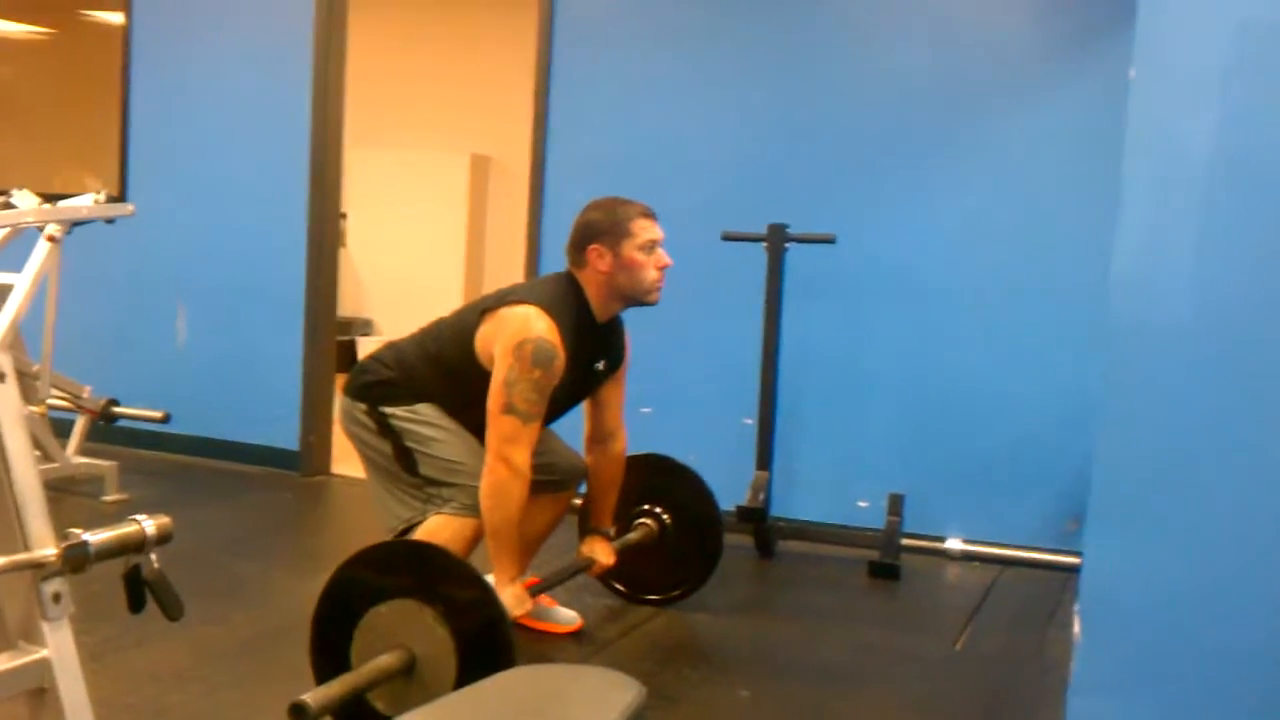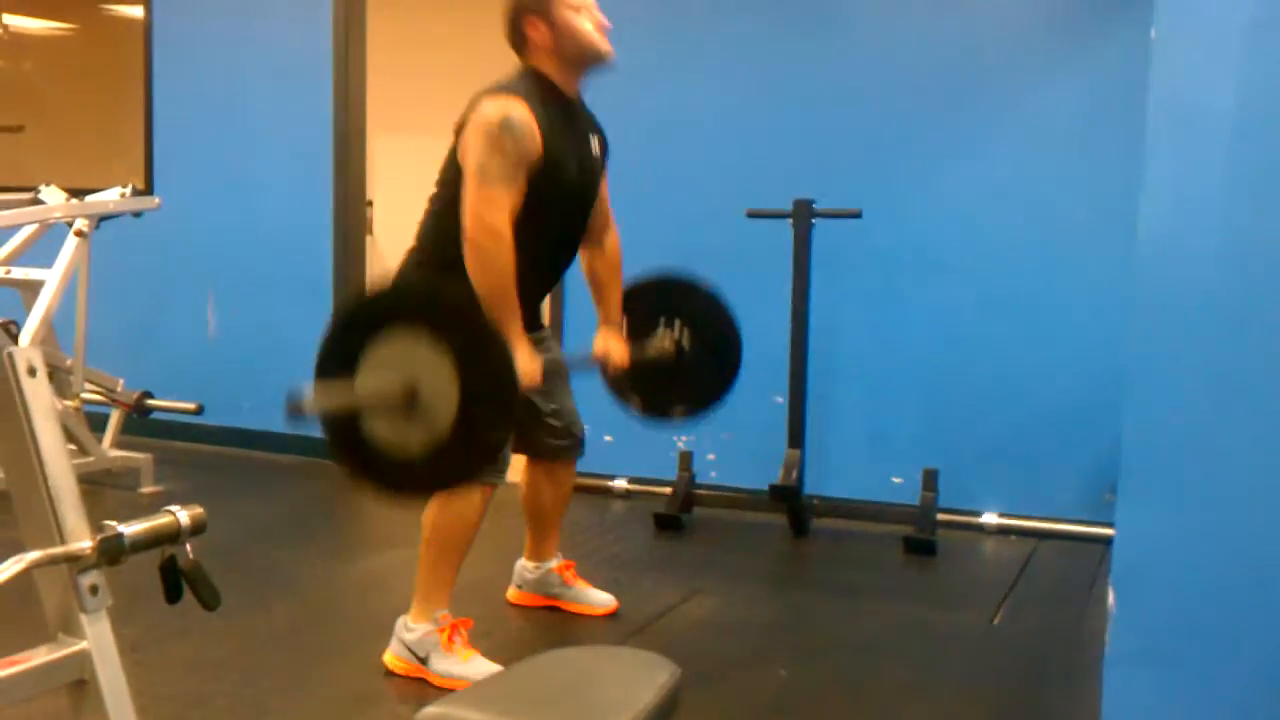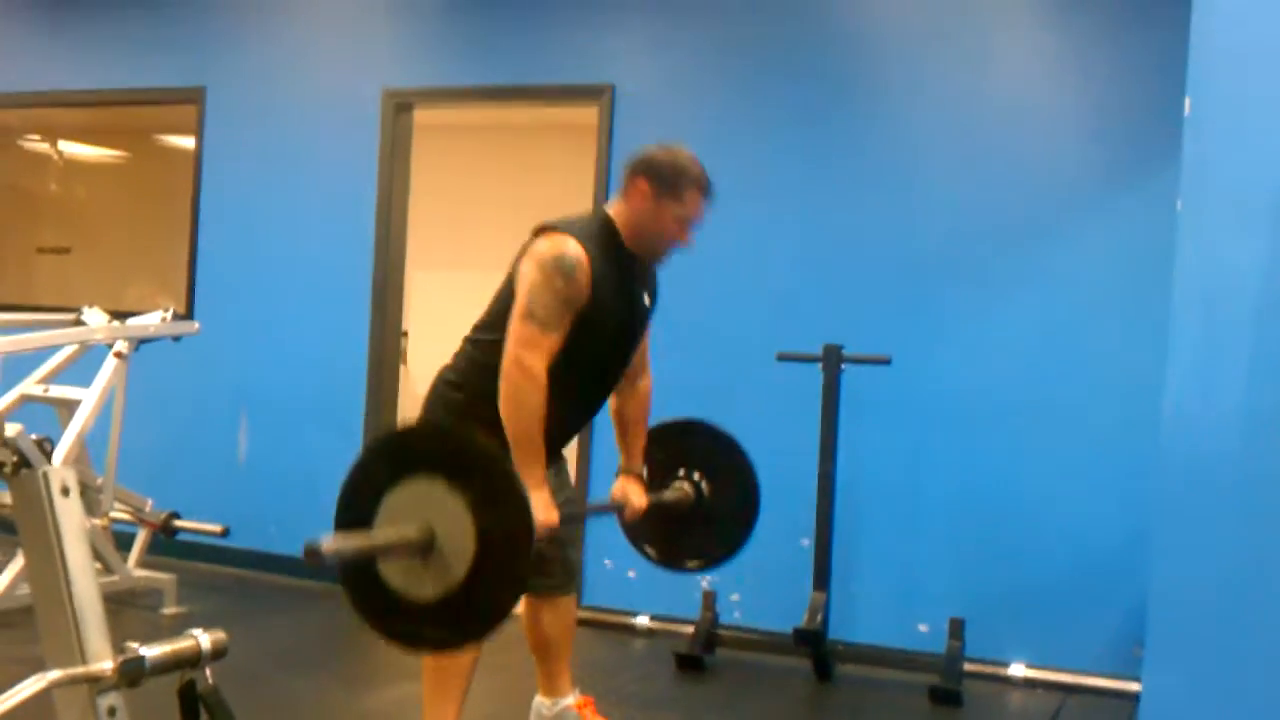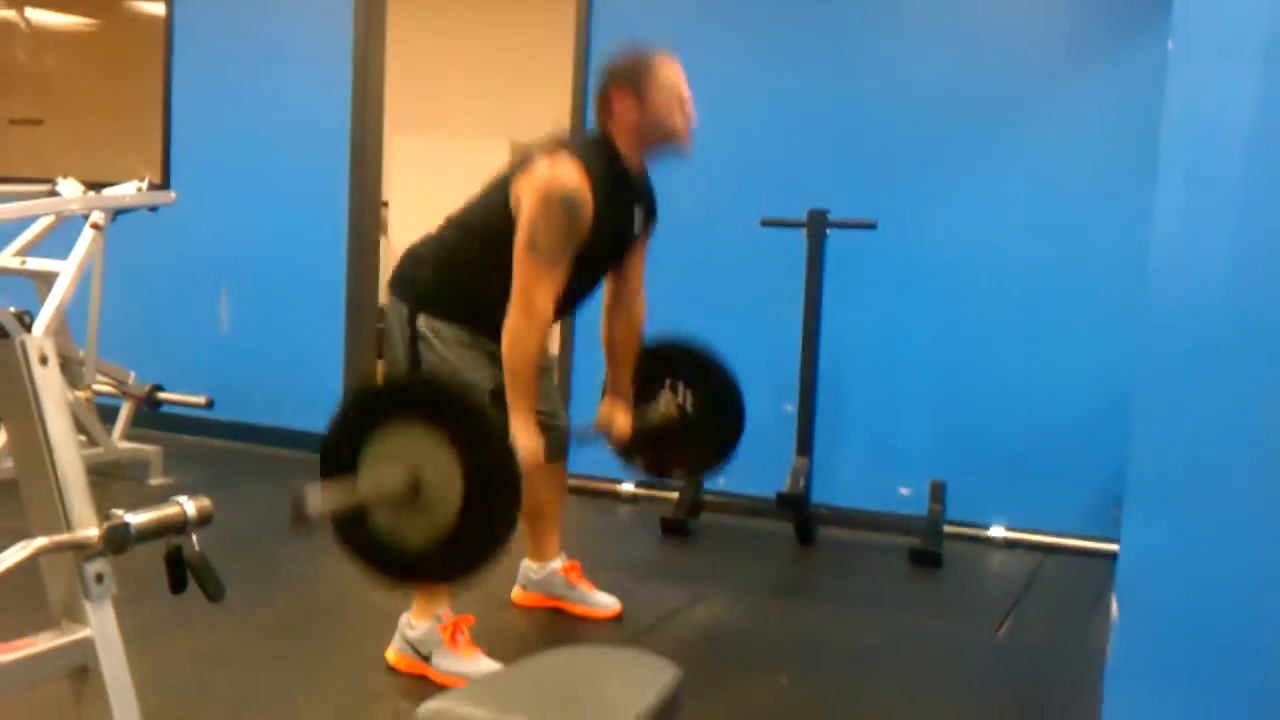
dt=1s
person 1, frame 1
left shoulder: (610, 334)
right shoulder: (537, 331)
left elbow: (607, 439)
right elbow: (505, 463)
left wrist: (599, 531)
right wrist: (505, 580)
left hip: (454, 402)
right hip: (390, 399)
left knee: (563, 472)
right knee: (470, 498)
left ankle: (511, 593)
person 1, frame 2
left shoulder: (586, 127)
right shoulder: (511, 114)
left elbow: (600, 233)
right elbow: (486, 227)
left wrist: (611, 327)
right wrist: (509, 346)
left hip: (509, 312)
left knee: (562, 439)
left ankle: (540, 571)
right ankle: (420, 631)
person 1, frame 3
left shoulder: (640, 276)
right shoulder: (566, 255)
left elbow: (632, 380)
right elbow: (523, 366)
left wrist: (631, 471)
right wrist: (529, 485)
left hip: (538, 446)
right hip: (477, 436)
left knee: (557, 577)
person 1, frame 4
left shoulder: (638, 196)
right shoulder: (567, 180)
left elbow: (626, 305)
right elbow: (530, 304)
left wrist: (619, 396)
right wrist: (517, 424)
left hip: (493, 314)
right hip: (438, 312)
left knee: (551, 438)
left ankle: (544, 571)
right ankle: (423, 630)
